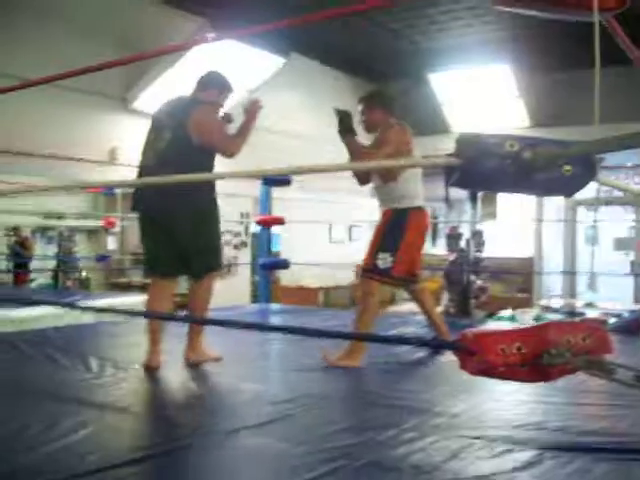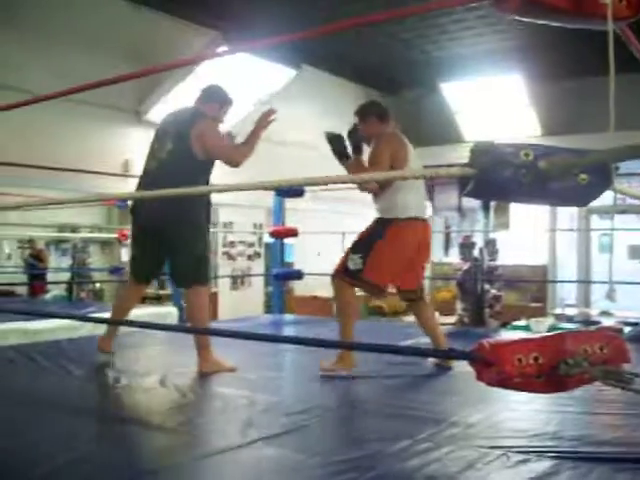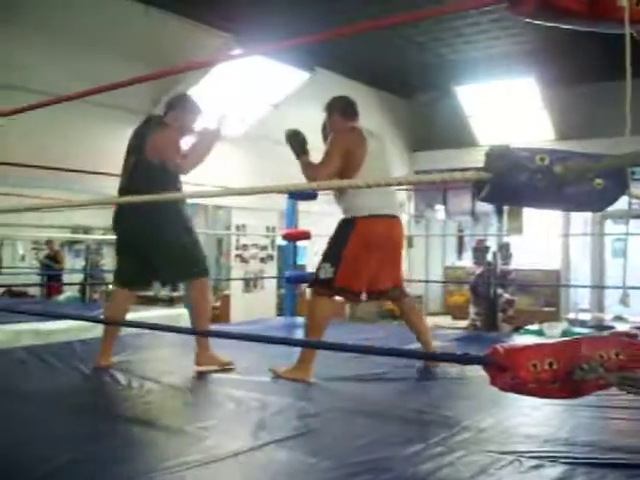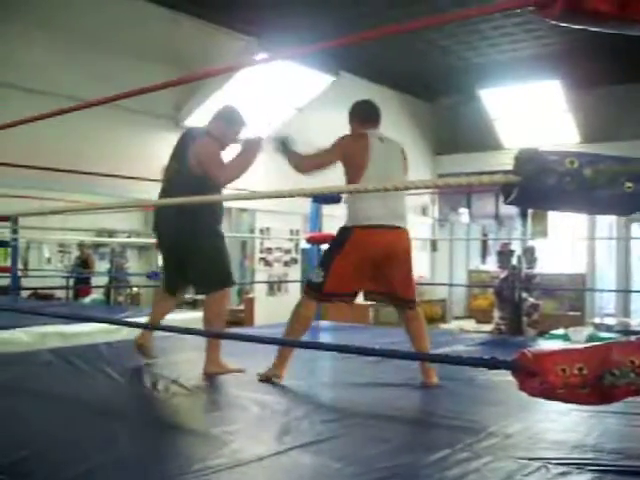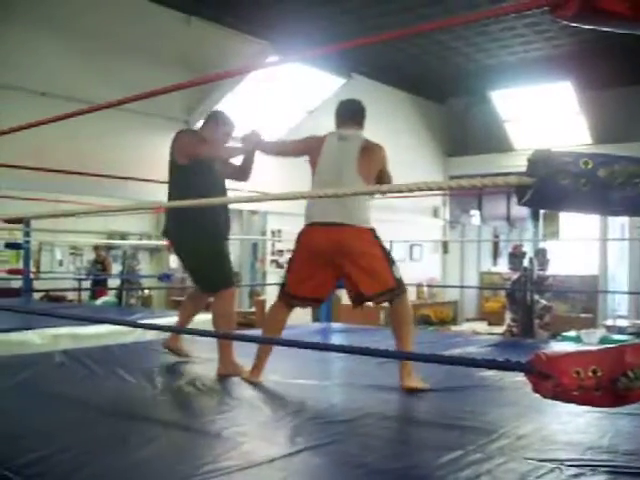
dt=0.4s
person 1, frame 1
left shoulder: (394, 131)
right shoulder: (384, 139)
left elbow: (372, 157)
right elbow: (363, 178)
left wrist: (348, 135)
right wrist: (351, 145)
left hip: (405, 214)
right hip: (398, 213)
left knee: (372, 276)
right knee: (410, 280)
left ankle: (355, 351)
right ankle: (444, 334)
person 1, frame 2
left shoulder: (386, 140)
right shoulder: (399, 143)
left elbow: (370, 184)
right elbow: (376, 183)
left wrist: (345, 157)
right wrist: (355, 155)
left hip: (396, 224)
right hip: (418, 225)
left knee: (344, 279)
right knee: (414, 295)
left ankle: (346, 357)
right ankle: (444, 353)
person 1, frame 3
left shoulder: (343, 137)
right shoulder: (377, 141)
left elbow: (318, 177)
left wrist: (301, 153)
left hip: (362, 223)
right hip: (391, 223)
left knee: (322, 290)
right knee: (397, 293)
left ankle: (304, 366)
right ankle: (431, 352)
person 1, frame 4
left shoulder: (352, 143)
right shoulder: (399, 150)
left elbow: (305, 166)
left wrist: (286, 149)
left hip: (362, 232)
right hip: (398, 234)
left knee: (312, 294)
right knee: (407, 305)
left ankle: (279, 365)
right ankle: (429, 372)
person 1, frame 5
left shoulder: (317, 144)
right shoulder: (375, 151)
left elbow: (273, 148)
right elbow: (386, 187)
left wrist: (254, 141)
left hip: (315, 232)
right hip: (356, 234)
left knee: (286, 300)
right knee: (398, 296)
left ankle: (256, 369)
right ankle: (408, 373)
person 2, frame 1
left shoulder: (169, 108)
right shoulder: (204, 112)
right elbow: (229, 148)
left wrist: (218, 125)
right wrist: (249, 119)
left hip: (151, 199)
right hip: (189, 202)
left knee: (162, 276)
right knee: (205, 272)
left ankle: (154, 350)
right ankle: (194, 346)
person 2, frame 2
left shoulder: (171, 119)
right shoulder: (205, 126)
right elbow: (235, 158)
left wrist: (220, 139)
right wrist: (258, 129)
left hip: (148, 207)
right hip: (183, 213)
left knee: (139, 278)
right knee: (197, 284)
left ankle: (108, 338)
right ankle: (206, 358)
person 2, frame 3
left shoulder: (147, 128)
right shoulder: (164, 133)
right elbow: (181, 165)
left wrist: (199, 142)
right wrist: (209, 141)
left hip: (131, 219)
right hip: (162, 220)
left knee: (125, 287)
right knee: (198, 278)
left ankle: (104, 354)
right ankle: (204, 352)
person 2, frame 4
left shoulder: (192, 138)
right shoulder: (206, 143)
left elbow: (213, 173)
right elbow: (222, 177)
left wrist: (244, 152)
right wrist: (250, 153)
left hip: (171, 224)
right hip: (195, 227)
left knee: (173, 286)
right knee: (219, 289)
left ankle: (146, 334)
right ankle: (213, 360)
person 2, frame 5
left shoulder: (213, 159)
right shoulder: (186, 139)
left elbow: (241, 175)
right elbow: (215, 152)
left wrist: (249, 151)
right wrist: (246, 146)
left hip: (205, 227)
right hip: (193, 228)
left knee: (207, 286)
right knee: (224, 288)
left ankle: (175, 338)
right ankle: (227, 362)
